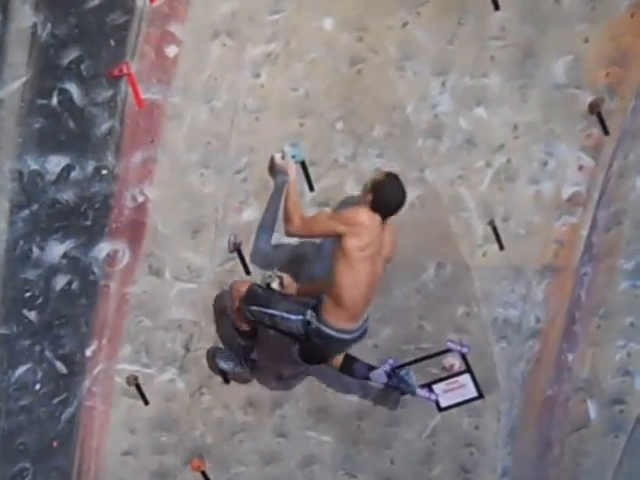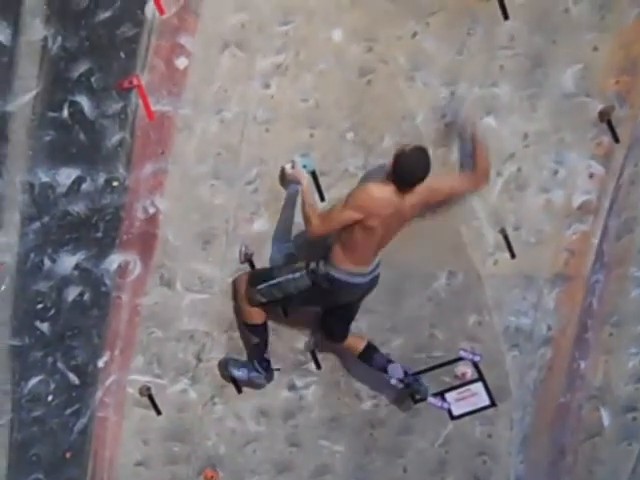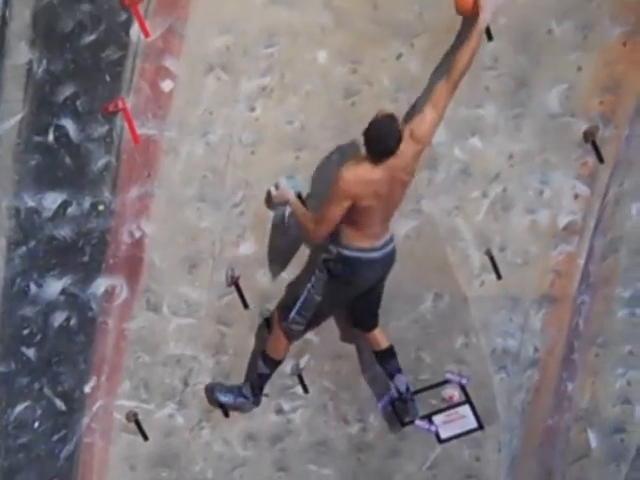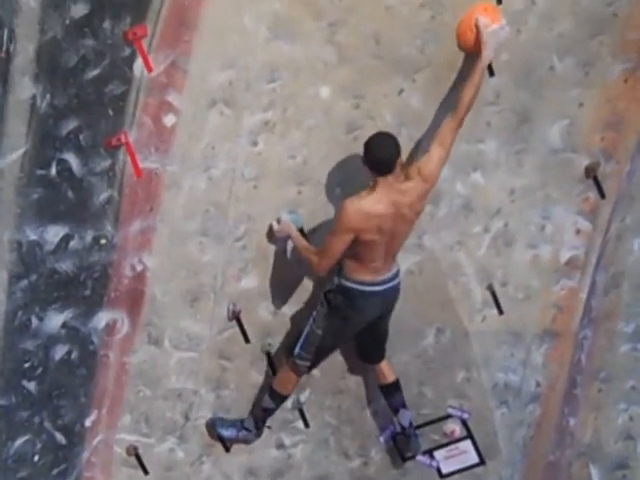
dt=0.5s
person 1, frame 1
left shoulder: (358, 219)
right shoulder: (389, 238)
left elbow: (294, 226)
left wrist: (291, 176)
right wrist: (300, 288)
left hip: (328, 331)
right hip: (355, 329)
left knee: (240, 291)
right knee: (313, 353)
left ankle: (245, 359)
right ankle: (385, 376)
person 1, frame 2
left shoulder: (371, 195)
right shoulder: (427, 192)
left elbow: (317, 227)
right elbow: (480, 178)
left wrist: (303, 182)
right wrist: (474, 136)
left hip: (335, 279)
right hip: (366, 278)
left knee: (245, 286)
right knee: (338, 335)
left ankle: (259, 368)
right ankle: (405, 378)
person 1, frame 3
left shoulder: (351, 177)
right shoulder: (415, 144)
left elbow: (317, 232)
right elbow: (450, 79)
left wrist: (290, 199)
left hip: (350, 262)
right hip: (384, 256)
left knee: (285, 324)
right knee: (368, 325)
left ankle: (249, 394)
right ankle: (405, 396)
person 1, frame 4
left shoulder: (354, 211)
right shoulder: (422, 183)
left elbow: (321, 265)
right elbow: (455, 118)
left wrist: (293, 234)
right wrist: (482, 57)
left hip: (353, 297)
right hip: (389, 289)
left knee: (297, 364)
right knee: (376, 358)
left ankle: (251, 427)
right ankle: (408, 433)
